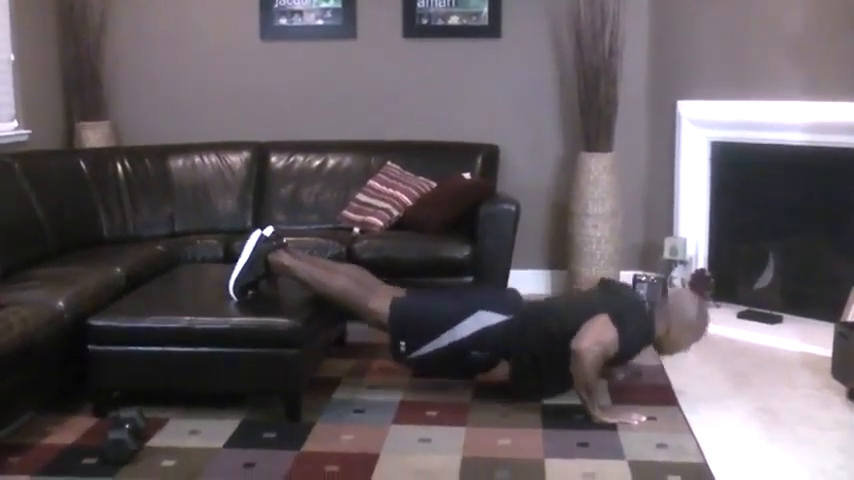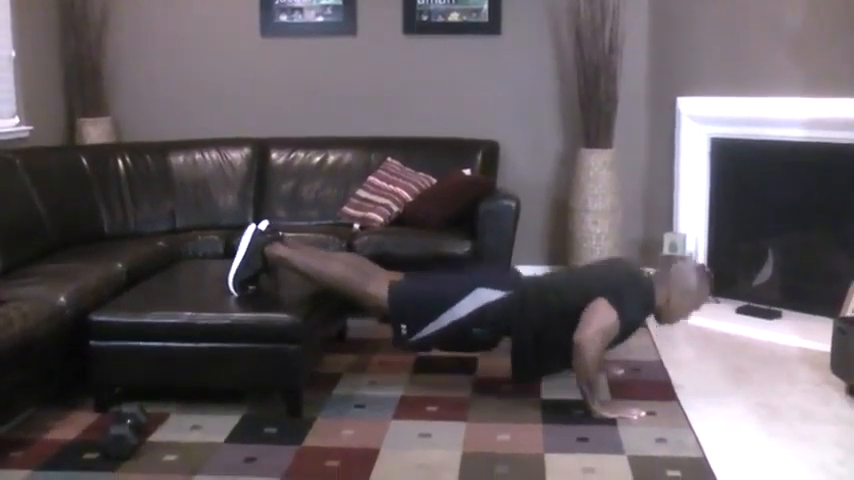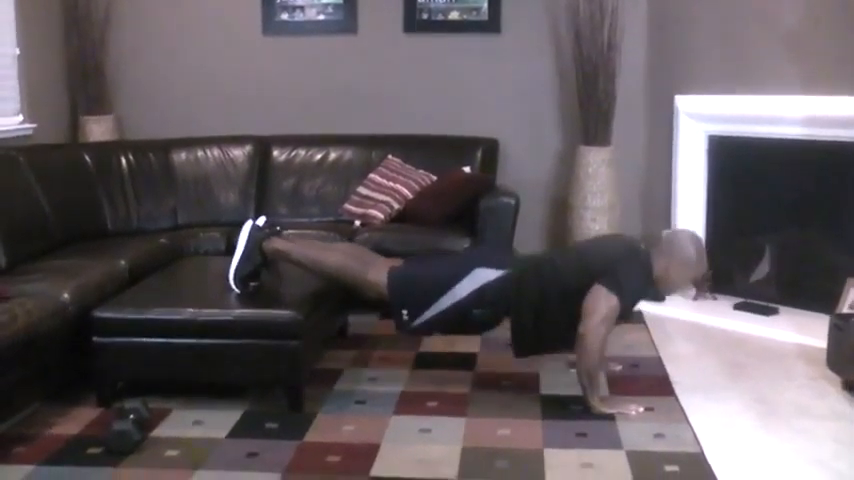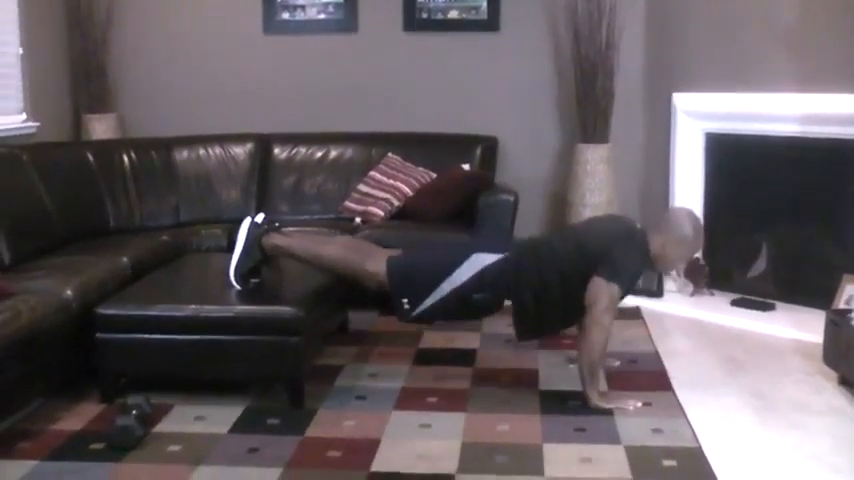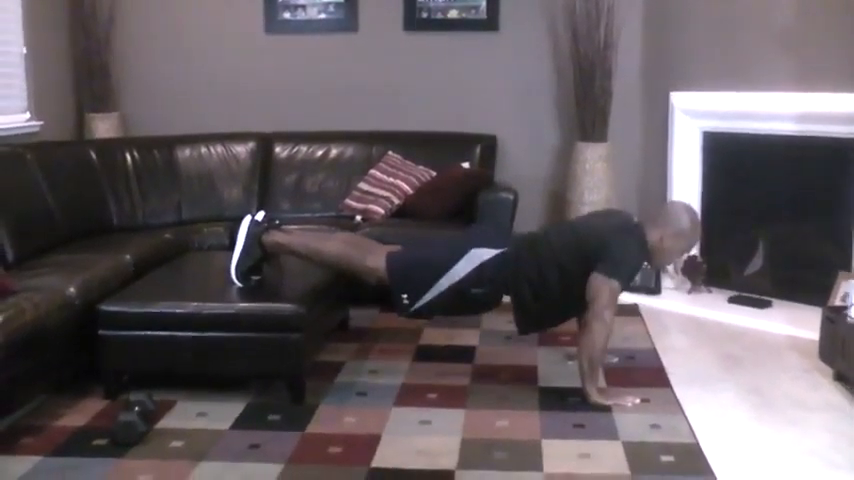
dt=0.1s
person 1, frame 1
left shoulder: (631, 305)
right shoulder: (635, 326)
left elbow: (585, 291)
right elbow: (584, 349)
right wrist: (598, 408)
left hip: (501, 313)
right hip: (493, 330)
left knee: (385, 296)
right knee: (379, 308)
left ankle: (278, 250)
right ankle: (273, 259)
person 1, frame 2
left shoulder: (629, 275)
right shoulder: (632, 297)
right elbow: (585, 340)
left wrist: (593, 363)
right wrist: (597, 403)
left hip: (497, 292)
right hip: (491, 306)
left knee: (383, 283)
right knee: (377, 293)
left ankle: (273, 243)
right ankle: (268, 250)
person 1, frame 3
left shoulder: (629, 253)
right shoulder: (633, 274)
right elbow: (590, 329)
left wrist: (591, 357)
right wrist: (597, 398)
left hip: (498, 272)
right hip: (492, 286)
left knee: (383, 269)
right knee: (377, 279)
left ankle: (271, 237)
right ankle: (268, 245)
person 1, frame 4
left shoulder: (624, 233)
right shoulder: (629, 254)
right elbow: (597, 320)
left wrist: (588, 352)
right wrist: (595, 393)
left hip: (495, 260)
right hip: (489, 272)
left knee: (379, 259)
right knee: (375, 271)
left ankle: (269, 234)
right ankle: (265, 241)
person 1, frame 5
left shoulder: (622, 228)
right shoulder: (627, 247)
right elbow: (599, 316)
left wrist: (589, 347)
right wrist: (594, 389)
left hip: (494, 254)
right hip: (488, 267)
left knee: (378, 254)
right knee: (374, 266)
left ankle: (269, 232)
right ankle: (266, 240)
